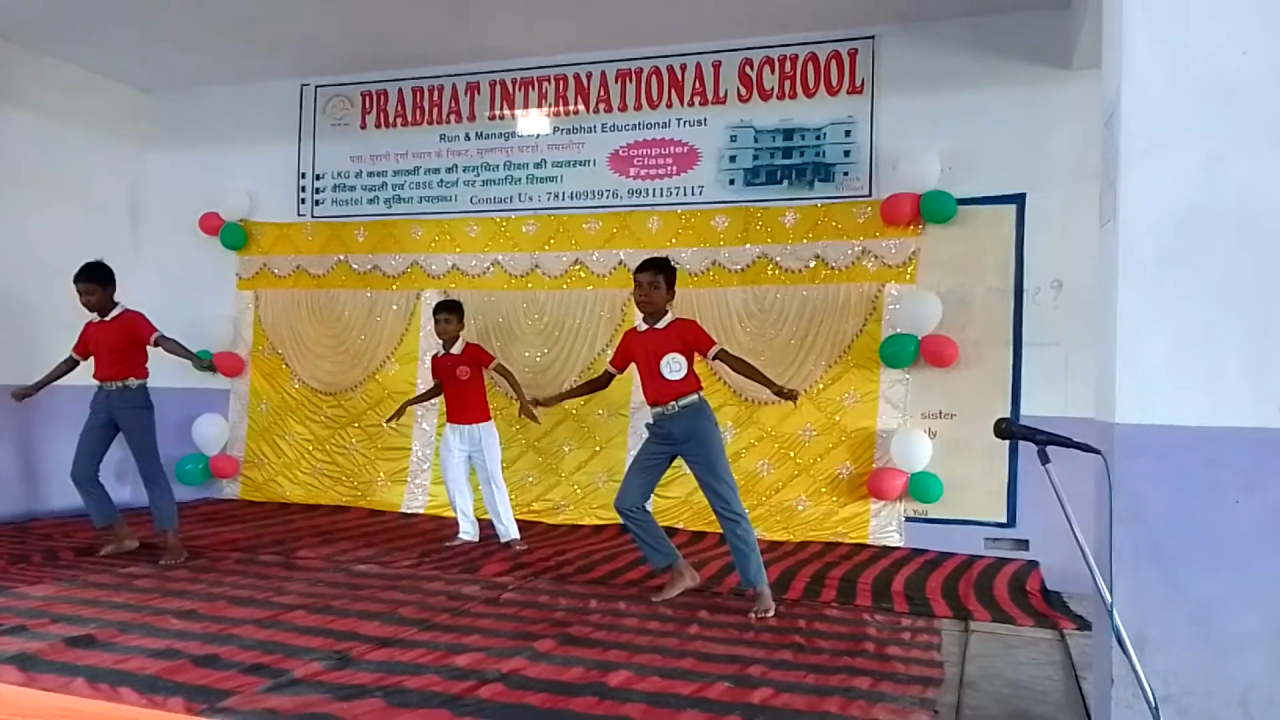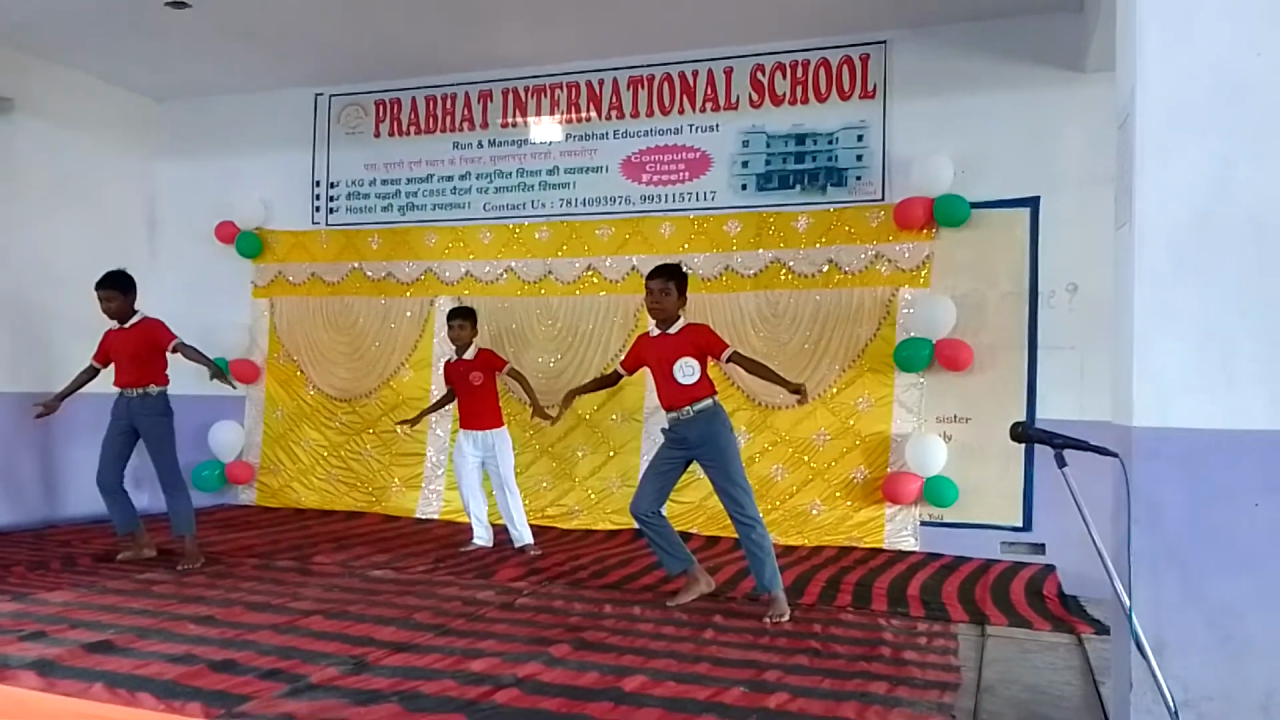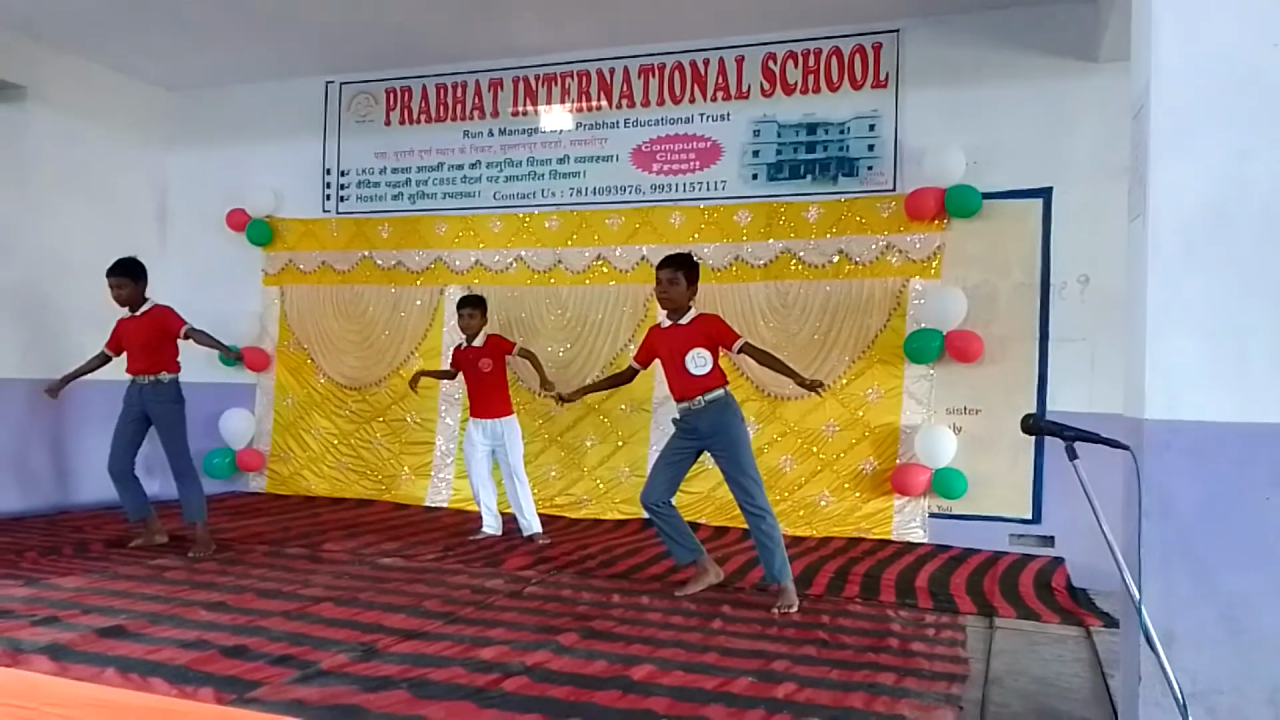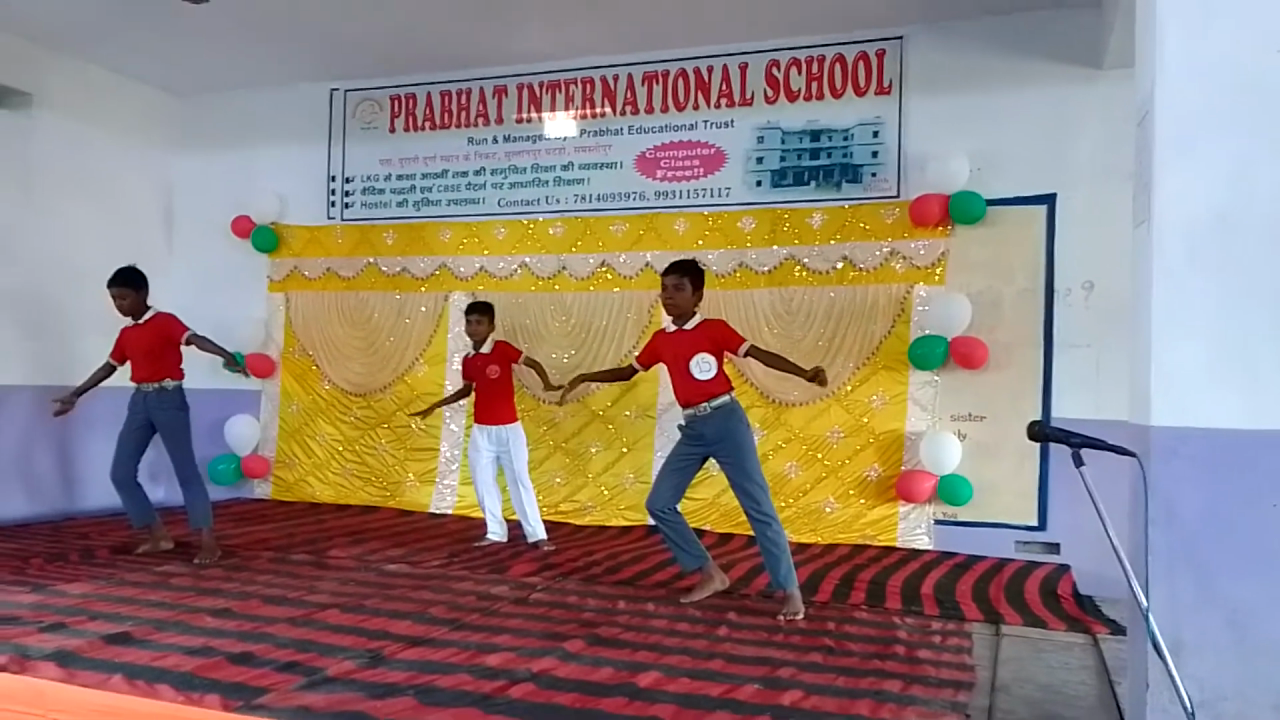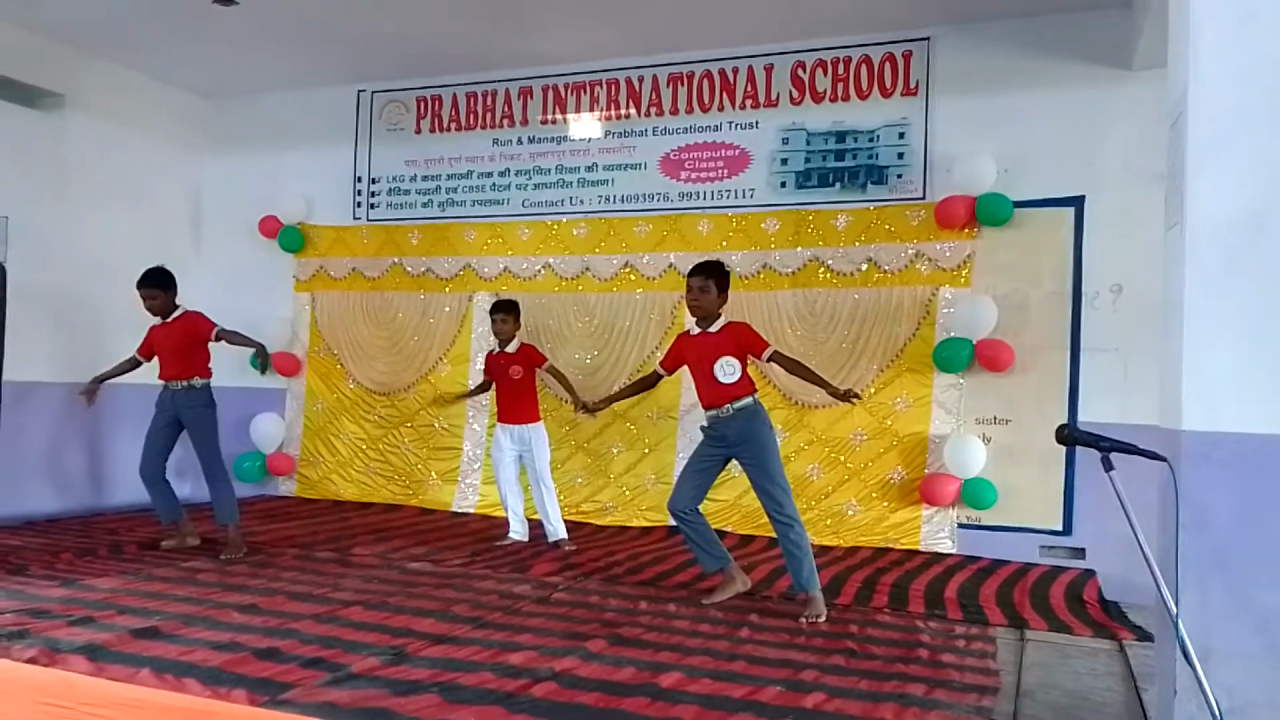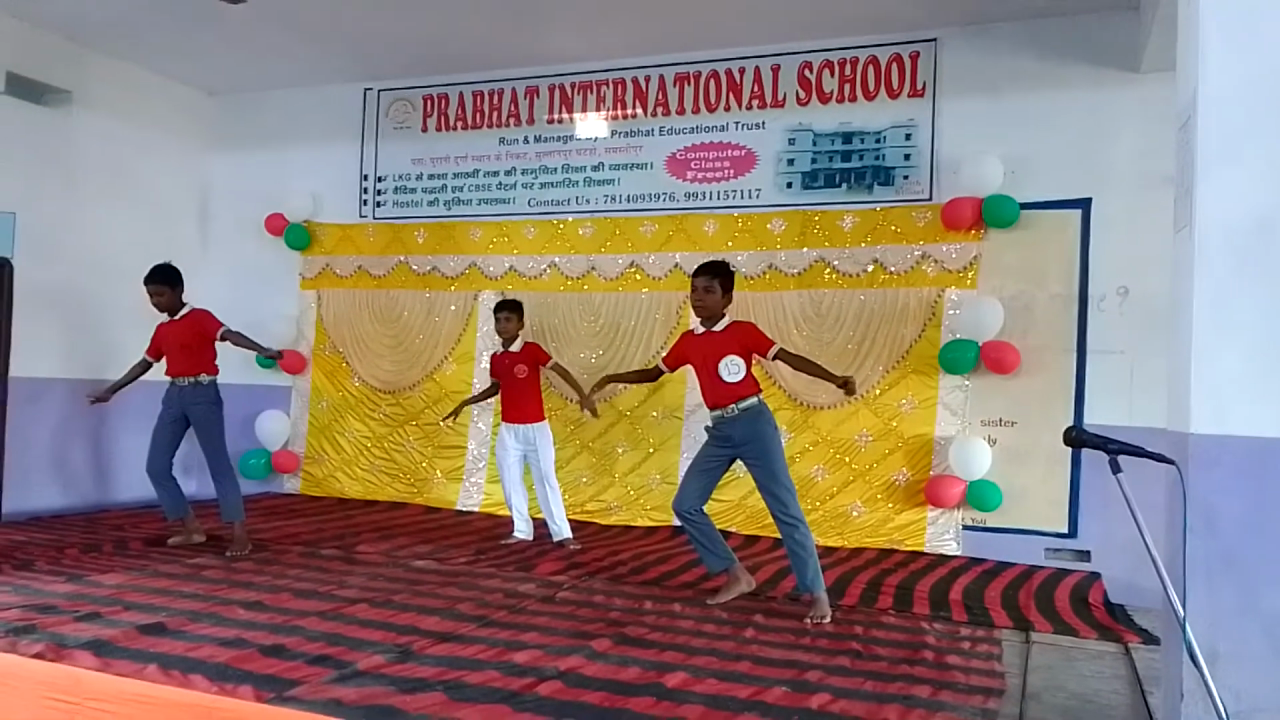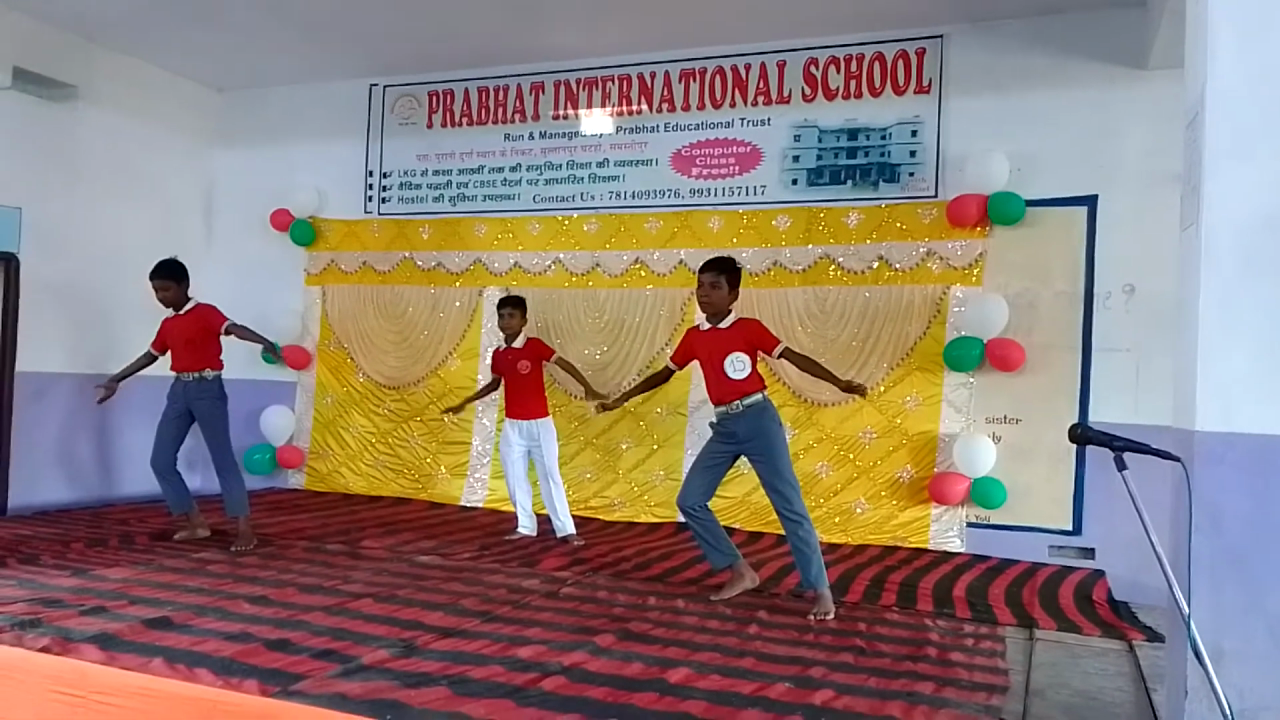
dt=0.4s
person 1, frame 1
left shoulder: (686, 329)
right shoulder: (631, 338)
left elbow: (729, 359)
right elbow: (603, 380)
left wrist: (773, 386)
right wrist: (559, 398)
left hip: (695, 420)
right hip: (660, 428)
left knee: (727, 506)
right knee: (627, 502)
left ankle: (761, 589)
right ankle: (680, 571)
person 1, frame 2
left shoulder: (698, 333)
right shoulder: (643, 343)
left elbow: (742, 361)
right elbow: (614, 377)
left wrist: (787, 384)
right wrist: (576, 392)
left hip: (709, 425)
right hip: (675, 433)
left knee: (743, 510)
right knee: (642, 507)
left ankle: (775, 593)
right ankle: (695, 577)
person 1, frame 3
left shoulder: (710, 324)
right shoulder: (655, 335)
left elbow: (754, 352)
right elbow: (628, 375)
left wrist: (798, 378)
right wrist: (581, 391)
left hip: (721, 415)
right hip: (686, 424)
left knee: (753, 501)
right knee: (653, 497)
left ankle: (785, 584)
right ankle: (705, 567)
person 1, frame 4
left shoulder: (715, 329)
right shoulder: (660, 339)
left elbow: (760, 354)
right elbow: (627, 371)
left wrist: (805, 373)
right wrist: (584, 378)
left hip: (726, 421)
right hip: (692, 429)
left knee: (758, 507)
right knee: (658, 503)
left ankle: (791, 591)
right ankle: (710, 574)
person 1, frame 5
left shoulder: (739, 332)
right shoulder: (684, 342)
left elbow: (784, 361)
right elbow: (653, 378)
left wrist: (830, 388)
right wrist: (607, 401)
left hip: (749, 423)
right hip: (715, 431)
left knee: (781, 509)
right knee: (680, 504)
left ankle: (813, 594)
right ankle: (732, 575)
person 1, frame 6
left shoulder: (744, 331)
right shoulder: (688, 341)
left elbow: (790, 358)
right elbow: (654, 373)
left wrist: (835, 379)
right wrist: (611, 379)
left hip: (754, 423)
right hip: (719, 431)
left knee: (785, 509)
right knee: (685, 504)
left ankle: (817, 594)
right ankle: (736, 576)
person 1, frame 7
left shoulder: (749, 328)
right shoulder: (694, 336)
left elbow: (794, 357)
right elbow: (664, 373)
left wrist: (839, 383)
right wrist: (623, 398)
left hip: (758, 420)
right hip: (723, 427)
left knee: (789, 506)
right knee: (689, 500)
left ankle: (821, 591)
right ankle: (740, 572)
person 2, frame 1
left shoulder: (132, 320)
right shoulder: (90, 328)
left elbow: (163, 341)
right elbow: (71, 361)
left wrist: (195, 359)
right wrist: (35, 387)
left hip: (132, 398)
right hip: (102, 400)
left knee: (151, 470)
right knee: (82, 472)
left ankle: (174, 542)
right ankle: (122, 534)
person 2, frame 2
left shoulder: (152, 327)
right shoulder: (110, 336)
left elbow: (181, 347)
right elbow: (92, 370)
left wrist: (212, 366)
right wrist: (58, 399)
left hip: (152, 405)
right hip: (122, 407)
left knee: (169, 477)
right knee: (107, 479)
left ankle: (191, 547)
right ankle: (141, 542)
person 2, frame 3
left shoulder: (163, 315)
right shoulder: (122, 325)
left elbow: (193, 333)
right elbow: (103, 357)
left wrist: (225, 349)
right wrist: (65, 380)
left hip: (163, 392)
right hip: (135, 394)
left knee: (180, 464)
right knee: (118, 465)
left ankle: (203, 535)
right ankle: (153, 529)
person 2, frame 4
left shoulder: (165, 322)
right shoulder: (125, 334)
left elbow: (194, 339)
right elbow: (108, 367)
left wrist: (227, 356)
right wrist: (75, 395)
left hip: (168, 399)
right hip: (139, 401)
left knee: (186, 470)
right knee: (121, 473)
left ankle: (208, 541)
right ankle: (159, 536)
person 2, frame 5
left shoulder: (194, 320)
right shoulder: (154, 332)
left elbow: (224, 334)
right elbow: (134, 361)
left wrist: (256, 345)
right wrist: (98, 380)
left hip: (195, 397)
right hip: (167, 399)
left knee: (213, 467)
right knee: (150, 469)
left ankle: (235, 537)
right ankle: (185, 531)
person 2, frame 6
left shoulder: (200, 318)
right shoulder: (161, 330)
left elbow: (229, 335)
right elbow: (145, 363)
left wrist: (263, 350)
right wrist: (111, 390)
left hip: (202, 394)
right hip: (173, 396)
left knee: (219, 464)
right knee: (156, 466)
left ankle: (240, 534)
right ankle: (191, 528)
person 2, frame 7
left shoulder: (205, 313)
right shoulder: (167, 325)
left elbow: (233, 328)
right elbow: (150, 355)
left wrist: (265, 342)
right wrist: (116, 379)
left hip: (207, 389)
right hip: (179, 390)
left knee: (223, 459)
right knee: (161, 460)
left ankle: (245, 529)
right ankle: (196, 523)
person 3, frame 1
left shoulder: (474, 351)
right shoulder: (437, 360)
left elbow: (505, 372)
left wrist: (523, 402)
right wrist: (407, 403)
left hip: (481, 429)
right hip: (453, 431)
left knee: (492, 481)
right knee: (454, 482)
left ankle: (510, 534)
right ankle: (467, 532)
person 3, frame 2
left shoulder: (486, 356)
right shoulder: (449, 366)
left elbow: (517, 375)
left wrist: (536, 404)
right wrist: (422, 414)
left hip: (494, 434)
right hip: (466, 437)
left knee: (506, 486)
right knee: (469, 488)
left ankle: (524, 539)
right ankle: (481, 537)
person 3, frame 3
left shoulder: (496, 342)
right shoulder: (459, 352)
left elbow: (528, 354)
right elbow: (451, 374)
left wrist: (544, 378)
right wrist: (423, 373)
left hip: (504, 422)
right hip: (476, 425)
left knee: (515, 475)
right knee: (478, 476)
left ankle: (533, 528)
right ankle: (490, 526)
person 3, frame 4
left shoulder: (502, 349)
right shoulder: (467, 361)
left elbow: (533, 363)
left wrist: (548, 383)
right wrist: (435, 406)
left hip: (509, 429)
right hip: (481, 431)
left knee: (520, 481)
right knee: (483, 483)
left ankle: (537, 535)
right ankle: (495, 532)
person 3, frame 5
left shoulder: (527, 351)
right shoulder: (491, 358)
left elbow: (555, 373)
left wrist: (576, 397)
right wrist: (459, 397)
left hip: (531, 429)
right hip: (504, 431)
left knee: (541, 481)
right knee: (506, 483)
left ankle: (558, 534)
right ankle: (517, 531)
person 3, frame 6
left shoulder: (532, 350)
right shoulder: (496, 358)
left elbow: (561, 370)
left wrist: (583, 395)
right wrist: (464, 403)
left hip: (536, 428)
right hip: (508, 430)
left knee: (546, 480)
right knee: (511, 482)
left ankle: (563, 533)
right ankle: (522, 530)
person 3, frame 7
left shoulder: (534, 345)
right shoulder: (498, 354)
left elbow: (563, 364)
right elbow: (494, 384)
left wrist: (587, 386)
right wrist: (465, 402)
left hip: (540, 423)
right hip: (512, 426)
left knee: (550, 476)
right knee: (515, 478)
left ankle: (566, 529)
right ankle: (526, 526)
